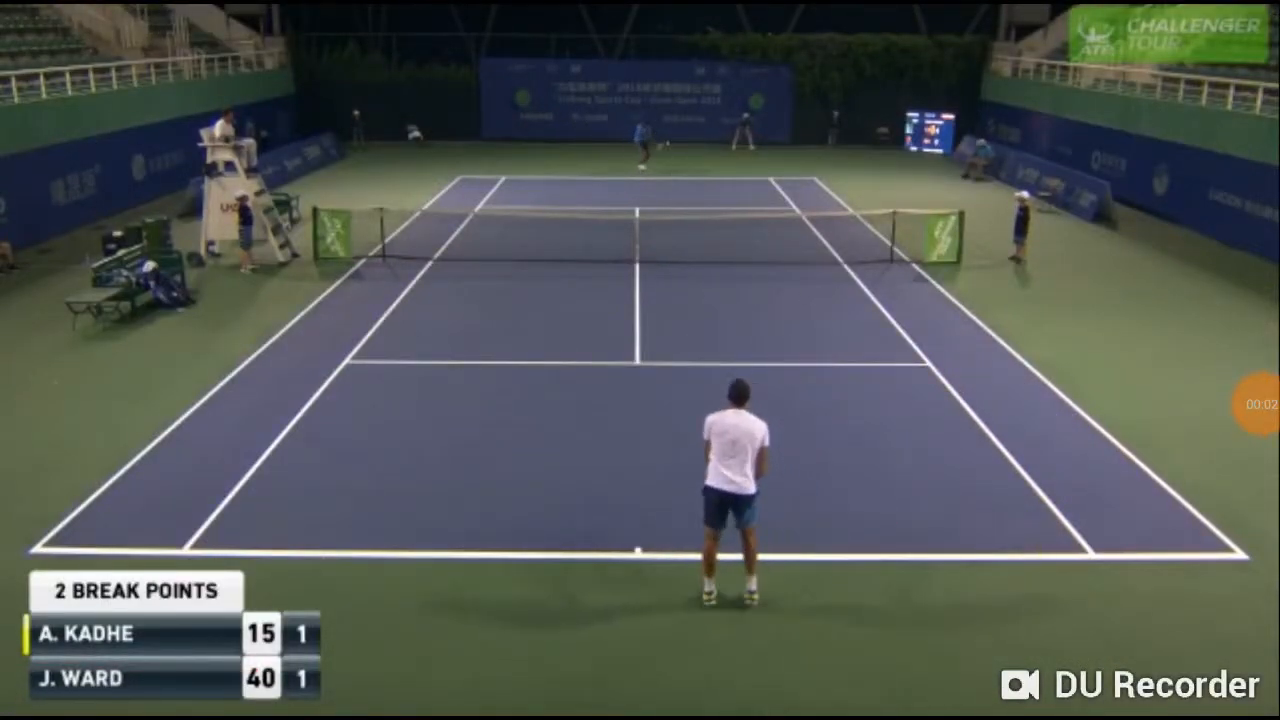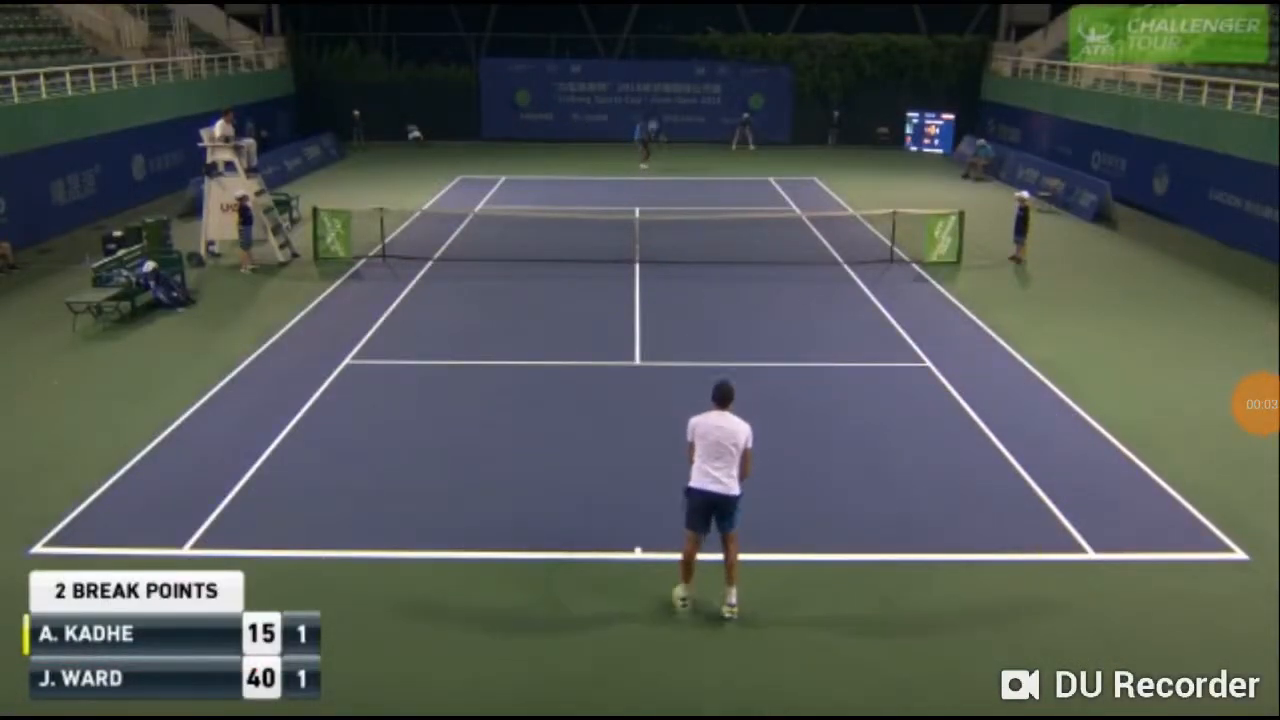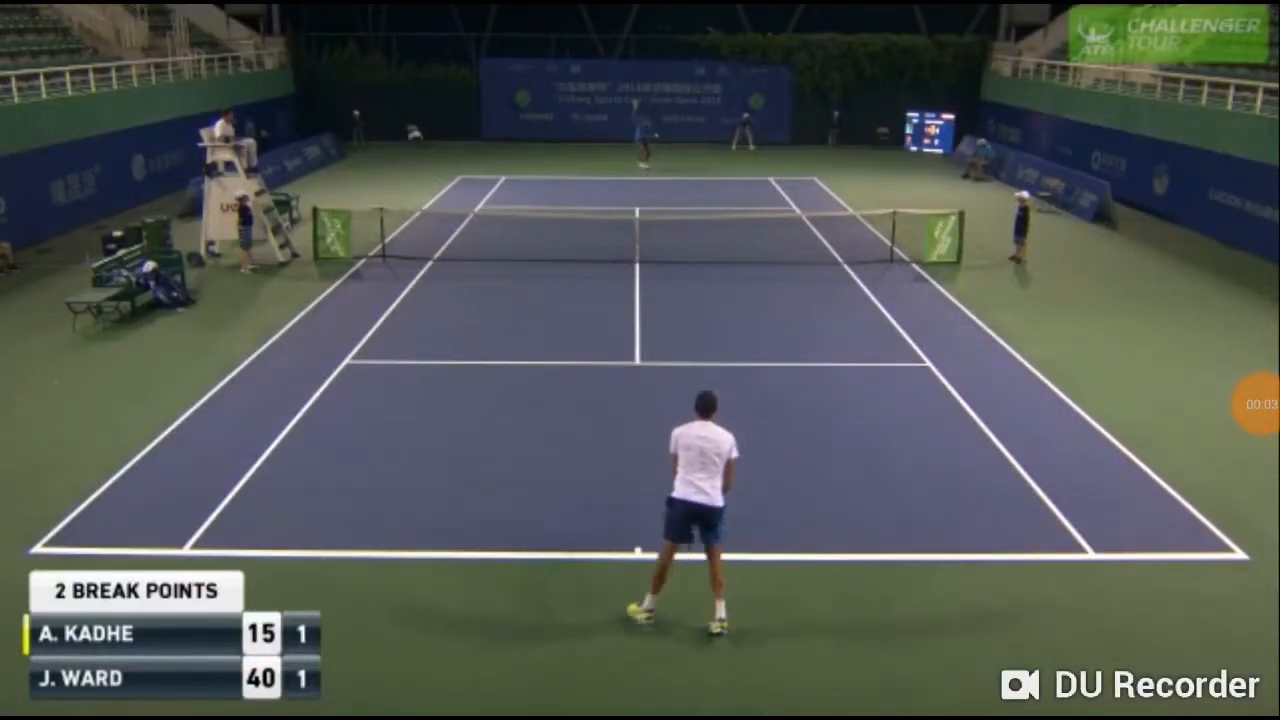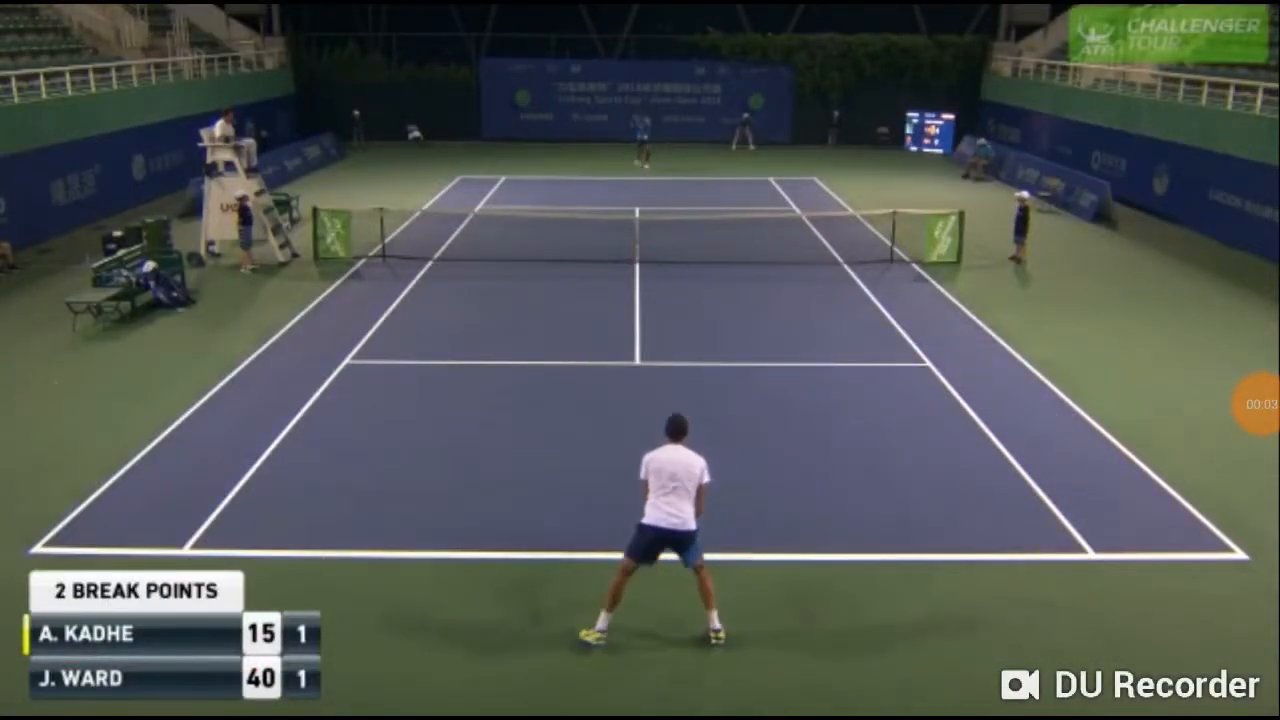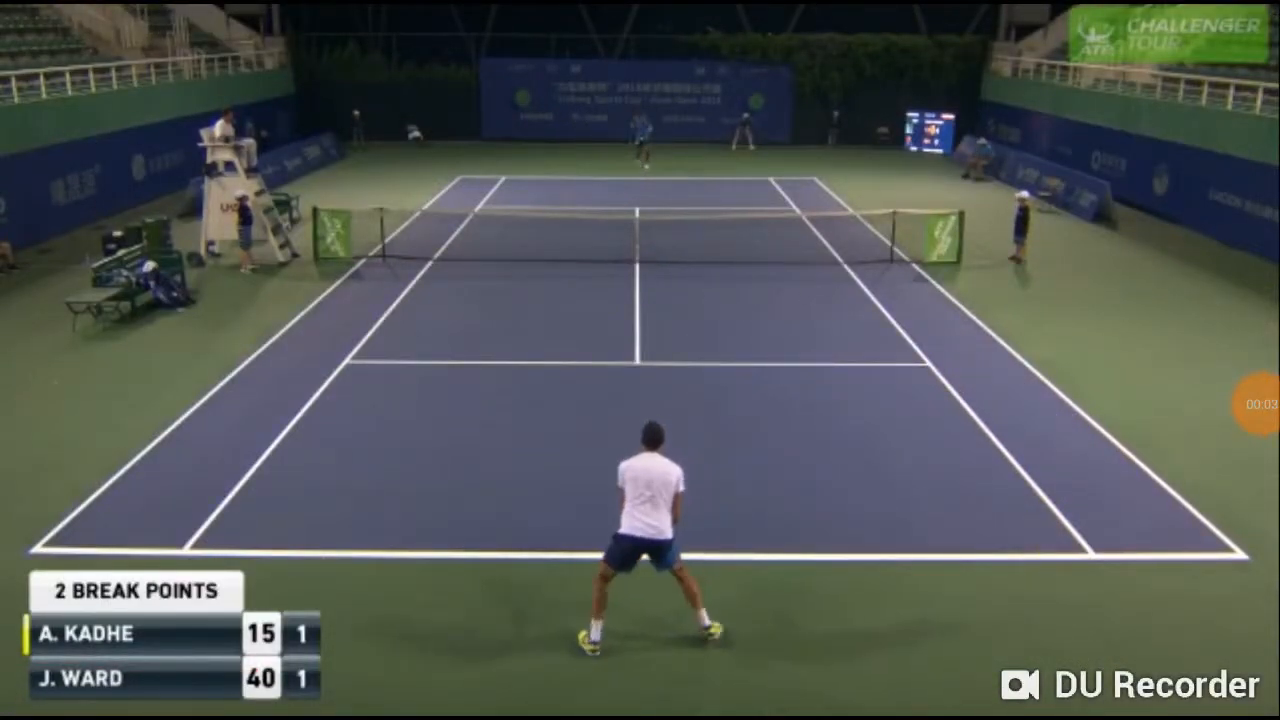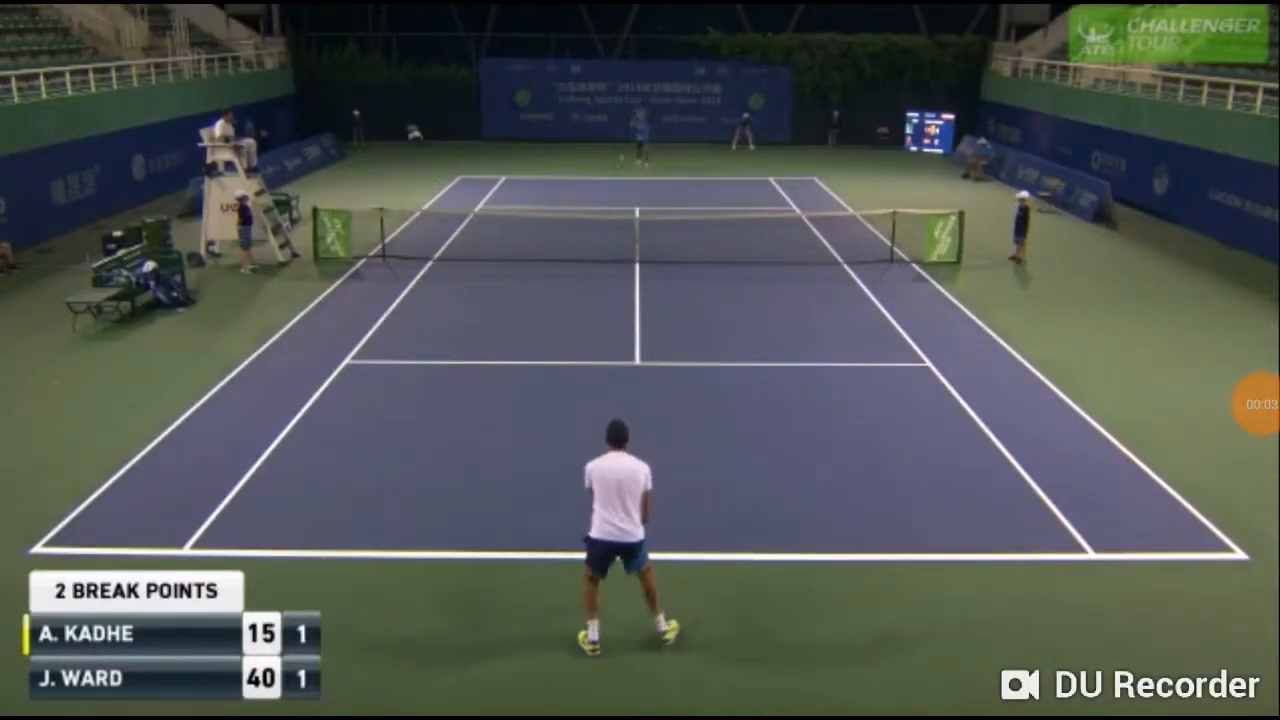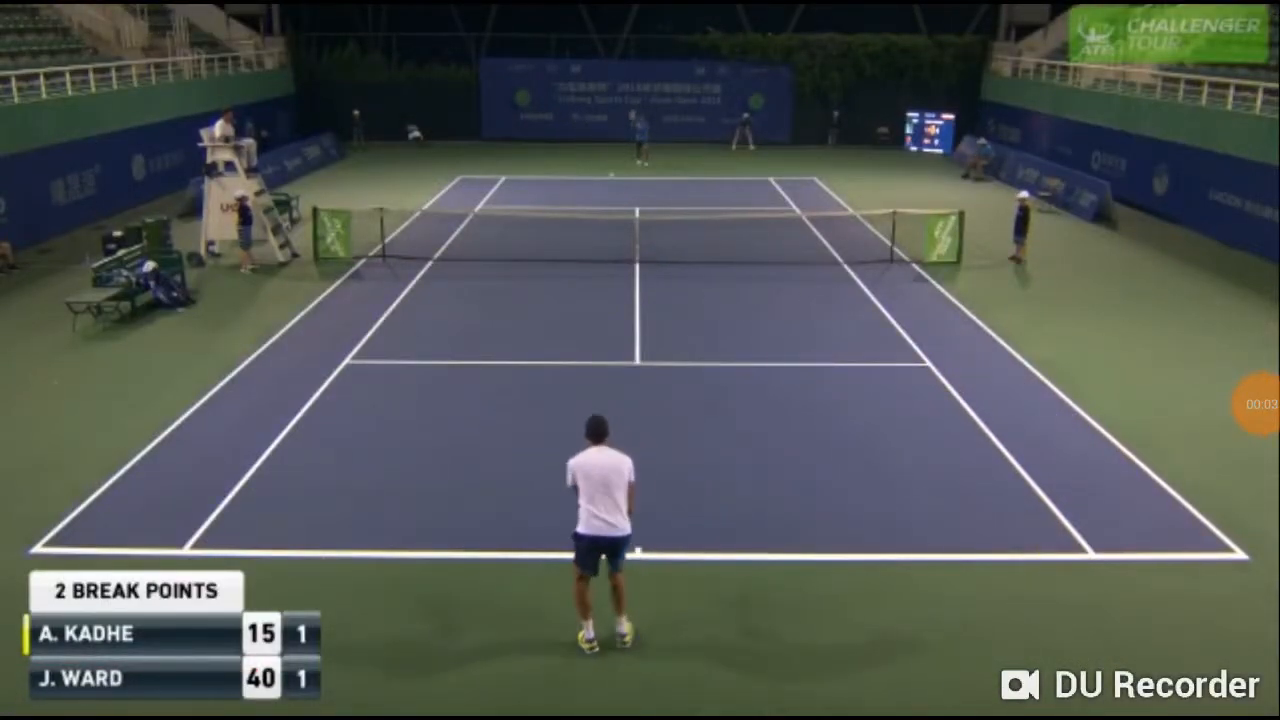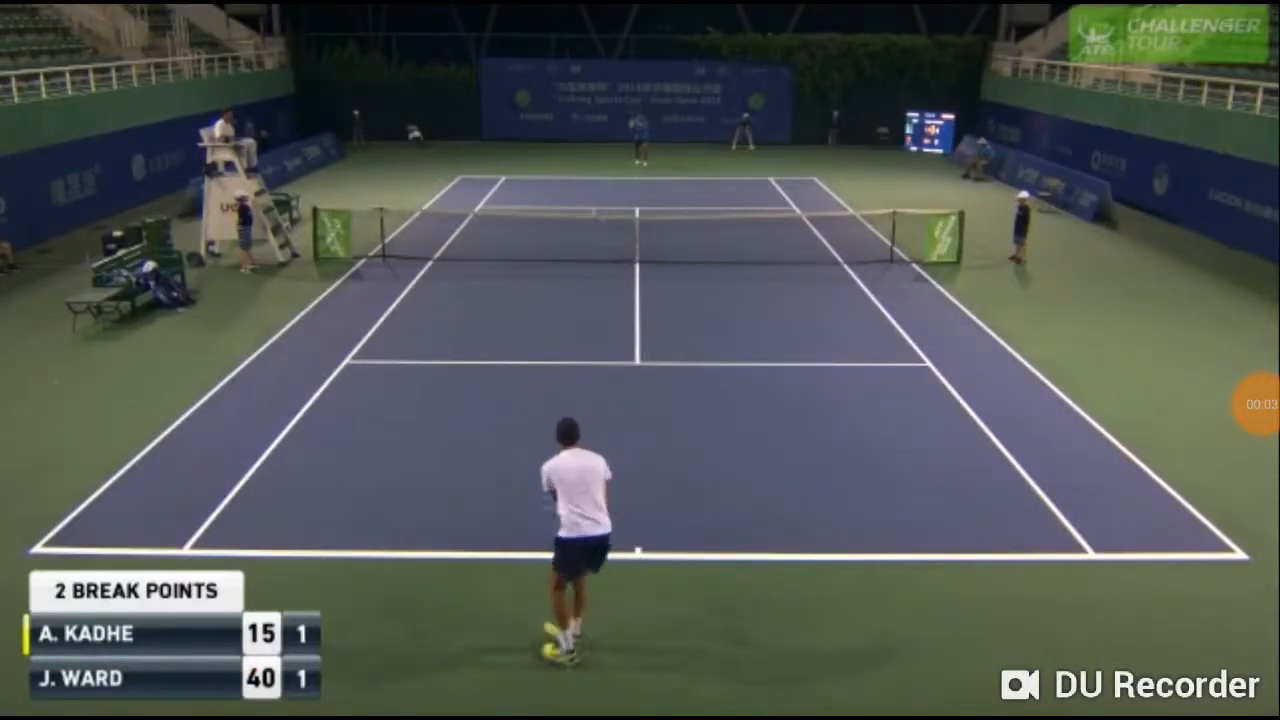
dt=0.1s
person 1, frame 1
left shoulder: (712, 420)
right shoulder: (759, 426)
left elbow: (708, 456)
right elbow: (761, 467)
left hip: (716, 487)
right hip: (745, 490)
left knee: (710, 540)
right knee: (749, 535)
left ankle: (709, 590)
right ankle: (752, 588)
person 1, frame 2
left shoulder: (696, 422)
right shoulder: (743, 427)
left elbow: (692, 457)
right elbow: (745, 471)
left hip: (699, 489)
right hip: (729, 492)
left knee: (692, 543)
right knee: (729, 543)
left ankle: (683, 594)
right ankle: (731, 602)
person 1, frame 3
left shoulder: (679, 433)
right shoulder: (728, 438)
left elbow: (676, 468)
right elbow: (729, 482)
left hip: (682, 501)
right hip: (712, 504)
left knee: (666, 554)
right knee: (714, 557)
left ankle: (648, 607)
right ankle: (720, 617)
person 1, frame 4
left shoulder: (650, 459)
right shoulder: (699, 462)
left elbow: (648, 495)
right elbow: (700, 507)
left hip: (653, 525)
right hip: (685, 527)
left knee: (624, 572)
right knee: (701, 571)
left ankle: (600, 629)
right ankle: (715, 627)
person 1, frame 5
left shoulder: (626, 466)
right shoulder: (674, 470)
right elbow: (675, 515)
left hip: (629, 534)
right hip: (661, 536)
left knee: (602, 578)
right knee: (682, 574)
left ankle: (594, 638)
right ankle: (706, 624)
person 1, frame 6
left shoulder: (593, 467)
right shoulder: (642, 468)
right elbow: (646, 513)
left hip: (601, 536)
right hip: (632, 537)
left knee: (590, 580)
right knee: (646, 575)
left ankle: (592, 638)
right ankle: (663, 628)
person 1, frame 7
left shoulder: (575, 463)
right shoulder: (625, 461)
right elbow: (629, 502)
left hip: (589, 532)
right hip: (620, 532)
left knee: (582, 579)
right knee: (616, 575)
left ankle: (589, 637)
right ankle: (623, 630)
person 1, frame 8
left shoulder: (549, 467)
right shoulder: (598, 461)
right elbow: (605, 501)
left hip: (572, 535)
right hip: (602, 532)
left knee: (557, 587)
right knee: (579, 578)
left ankle: (565, 648)
right ankle: (573, 631)
